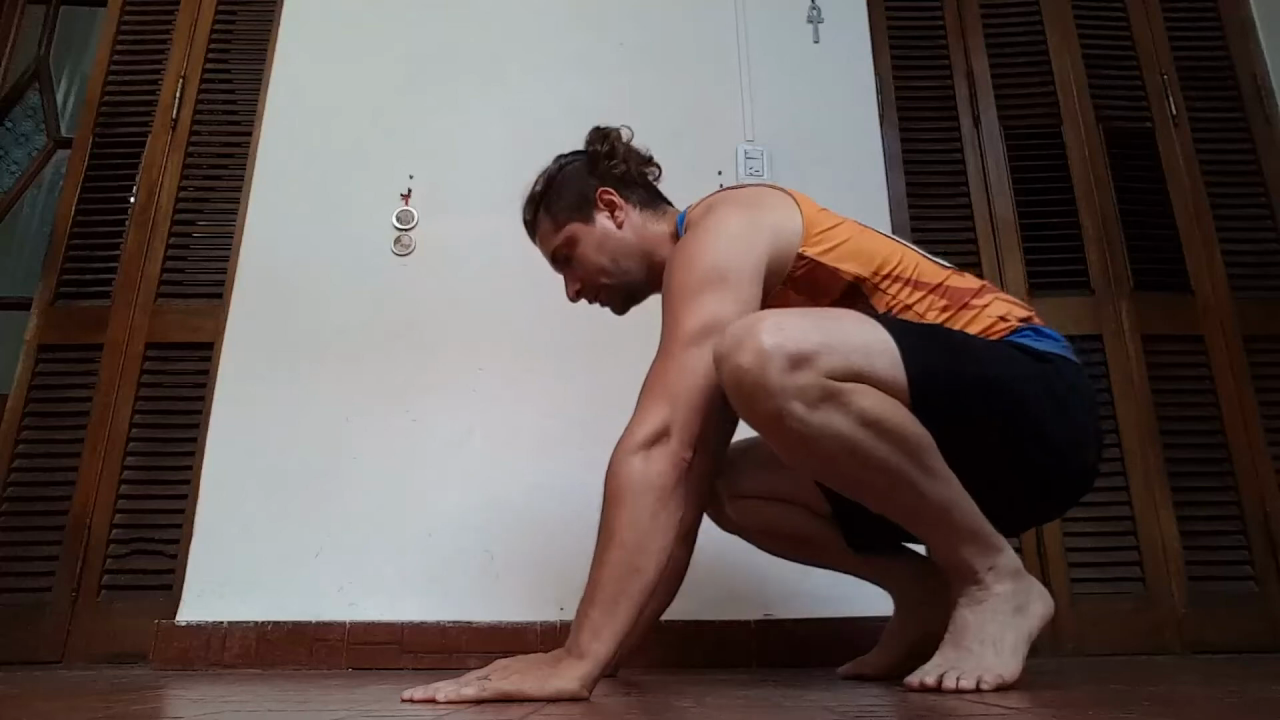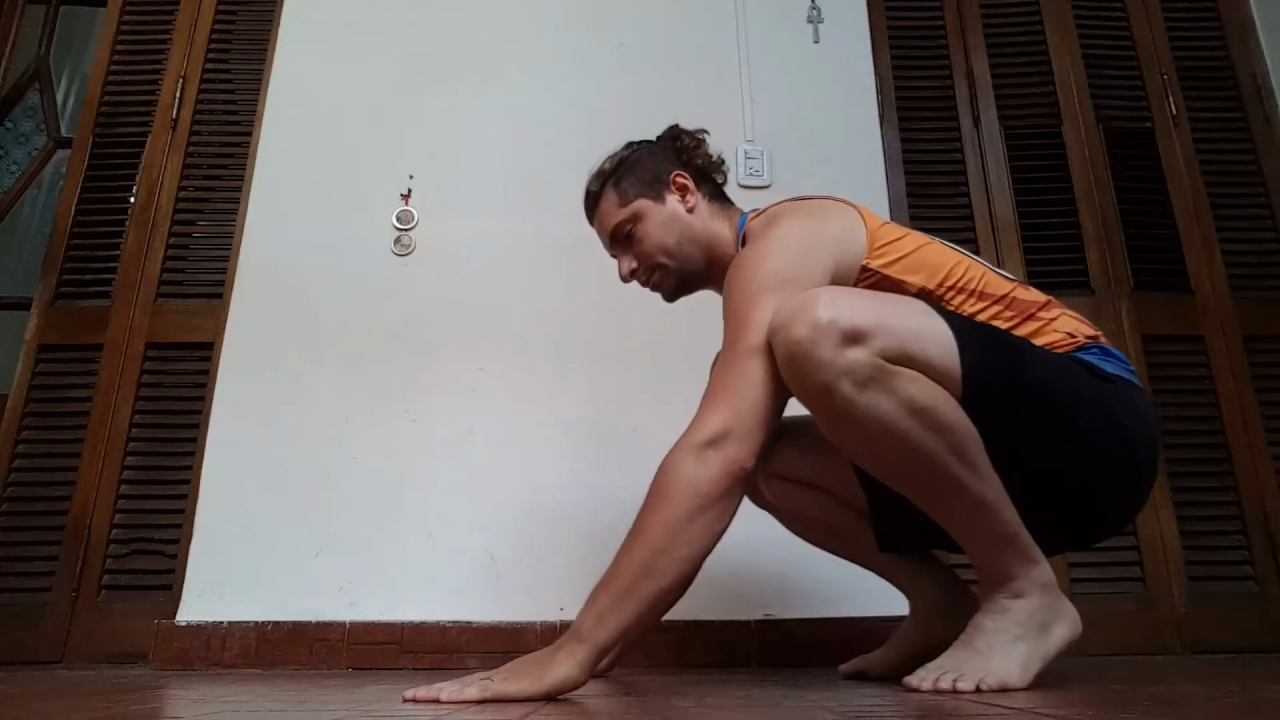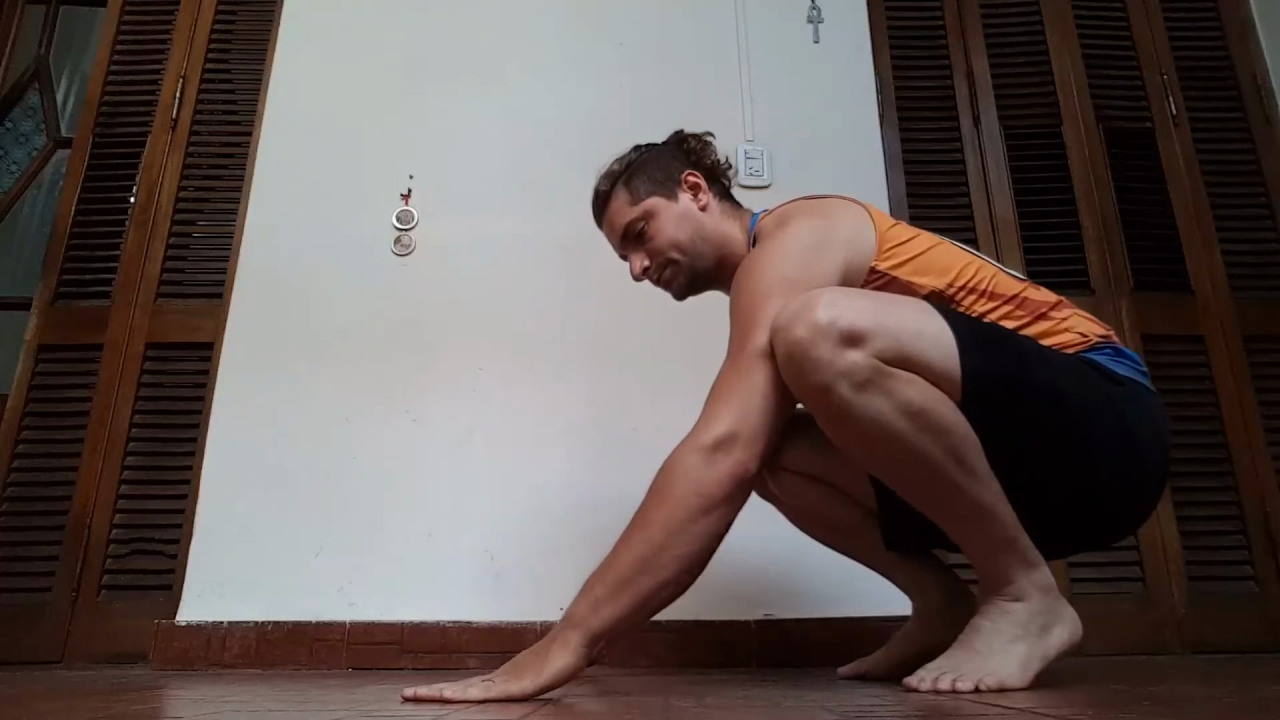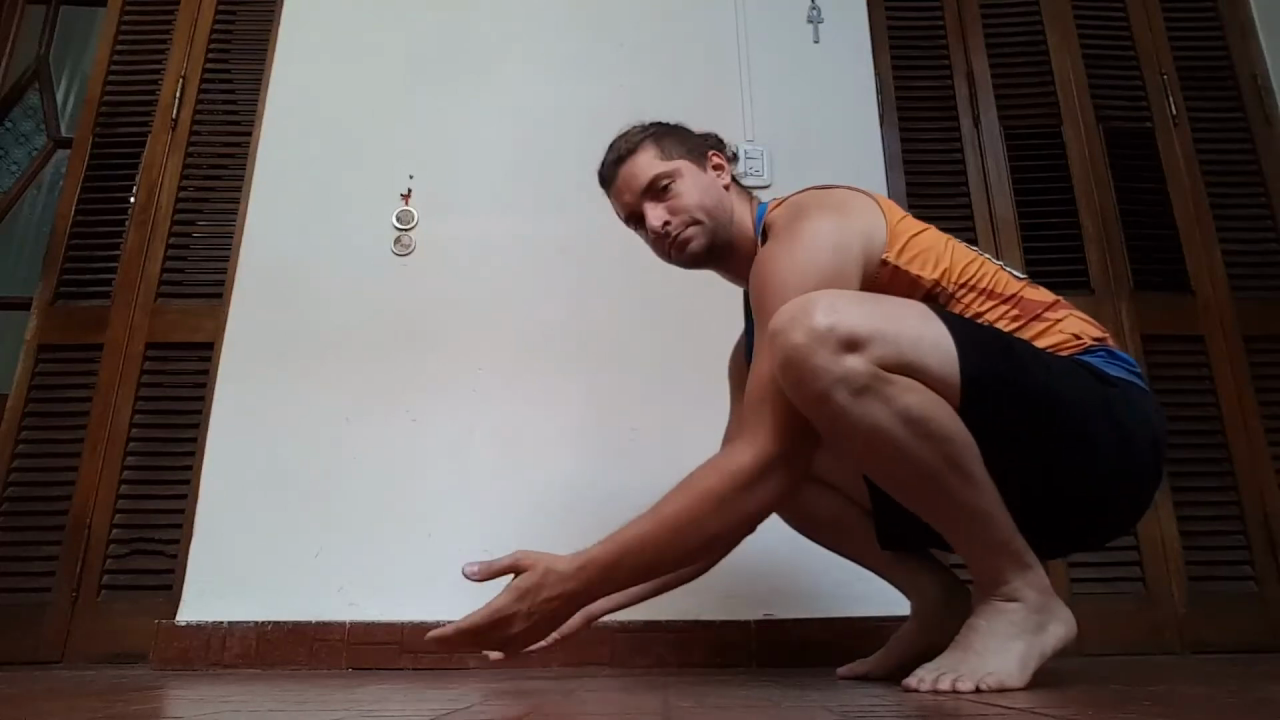
dt=0.5s
person 1, frame 1
left shoulder: (722, 229)
right shoulder: (706, 308)
left elbow: (657, 447)
right elbow: (680, 488)
left wrist: (579, 659)
right wrist: (601, 648)
left hip: (1036, 401)
right hip: (965, 440)
left knee: (769, 356)
right knee: (727, 486)
left ankle: (993, 581)
right ankle: (931, 597)
person 1, frame 2
left shoulder: (784, 239)
right shoulder: (756, 304)
left elbow: (712, 452)
right elbow: (725, 465)
left wrist: (576, 649)
right wrist: (597, 640)
left hip: (1095, 421)
right hip: (1013, 452)
left knee: (821, 332)
left ankle: (1025, 592)
right ankle: (945, 606)
person 1, frame 3
left shoulder: (793, 241)
right shoulder: (764, 319)
left elbow: (717, 455)
right elbow: (723, 486)
left wrist: (568, 640)
right wrist: (594, 626)
left hip: (1103, 421)
right hip: (1014, 455)
left knee: (823, 331)
left ankle: (1023, 596)
right ankle: (947, 606)
person 1, frame 4
left shoulder: (808, 229)
right shoulder: (758, 341)
left elbow: (760, 471)
right elbow: (747, 484)
left wrist: (575, 578)
right wrist: (596, 598)
left hip: (1098, 420)
right hip: (1014, 461)
left knee: (814, 335)
left ankle: (1017, 595)
right ankle: (943, 604)
